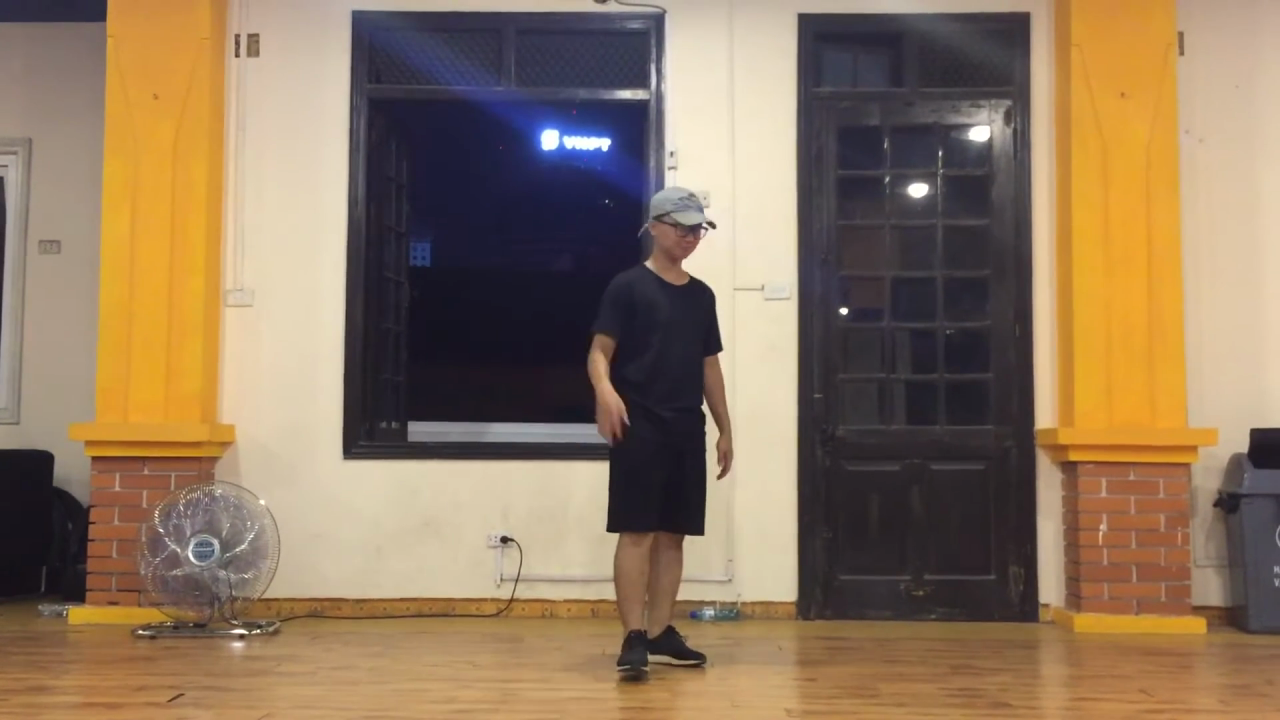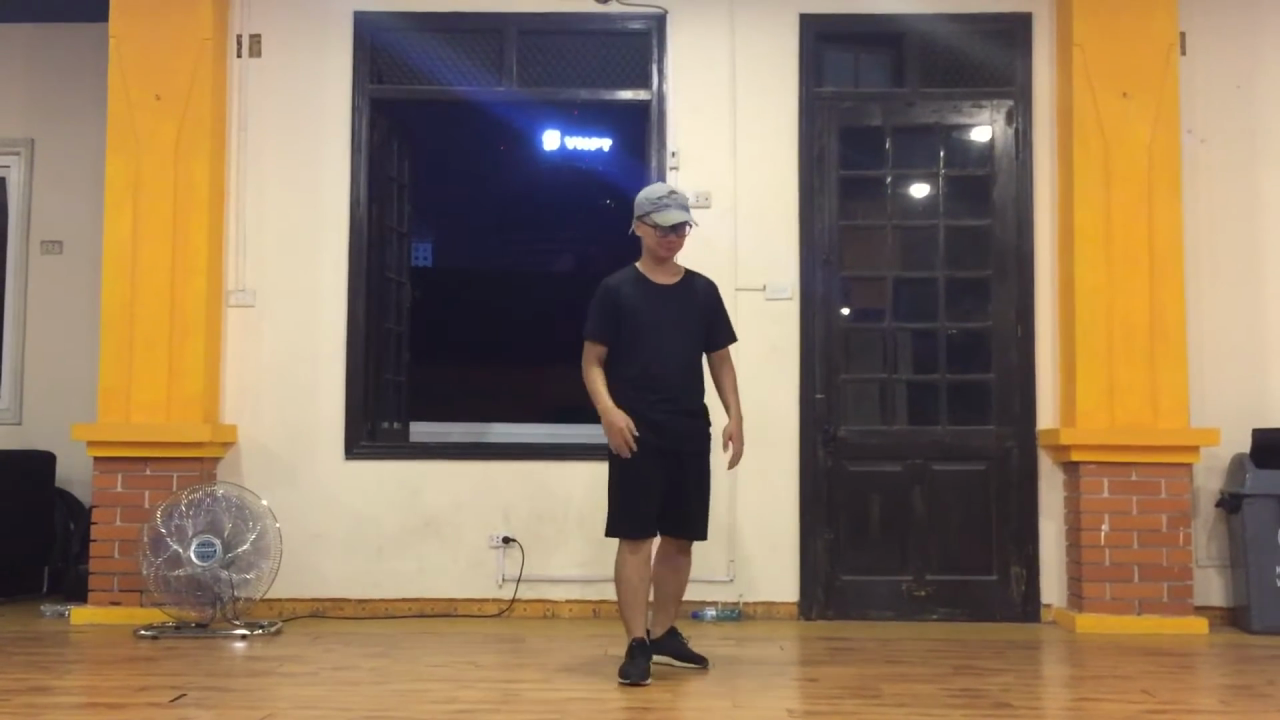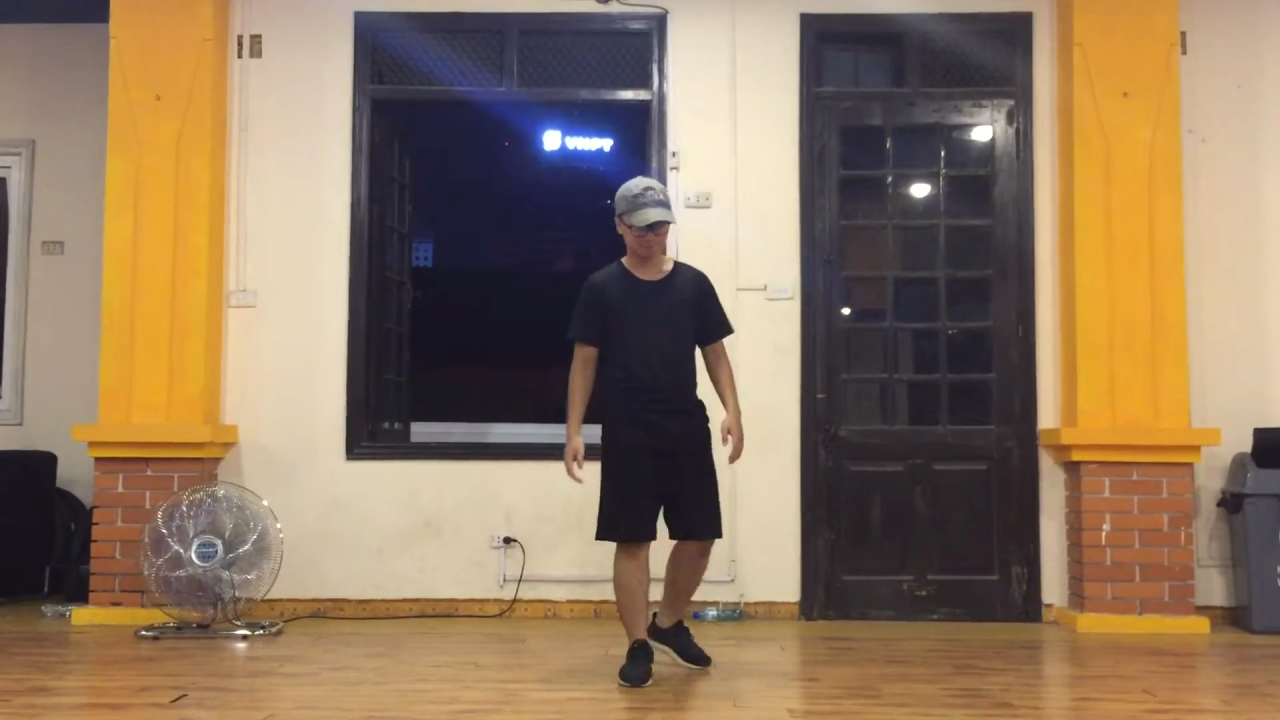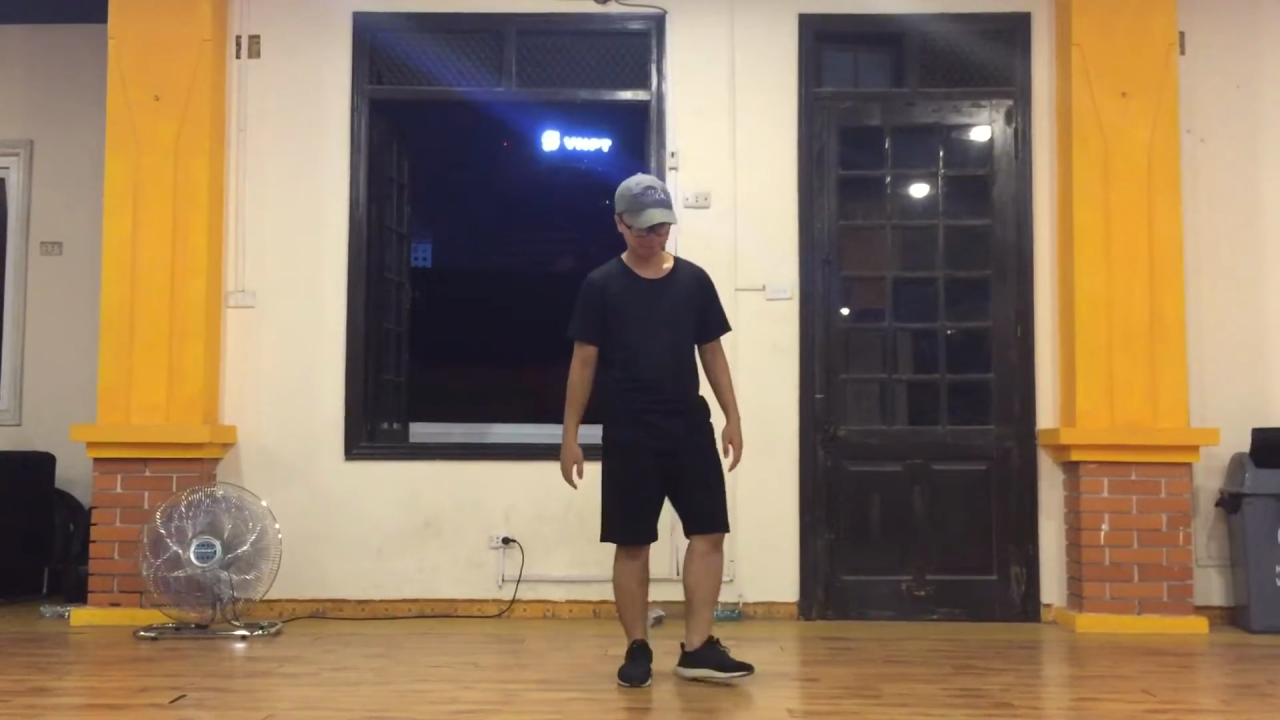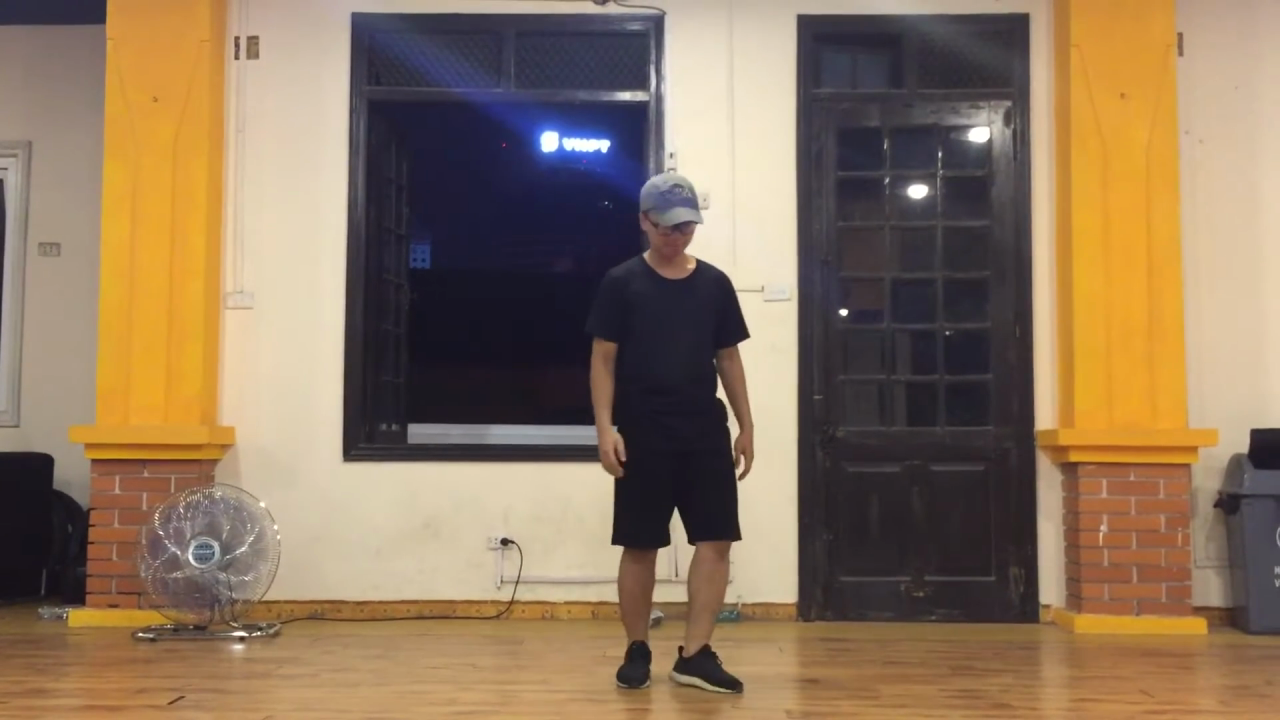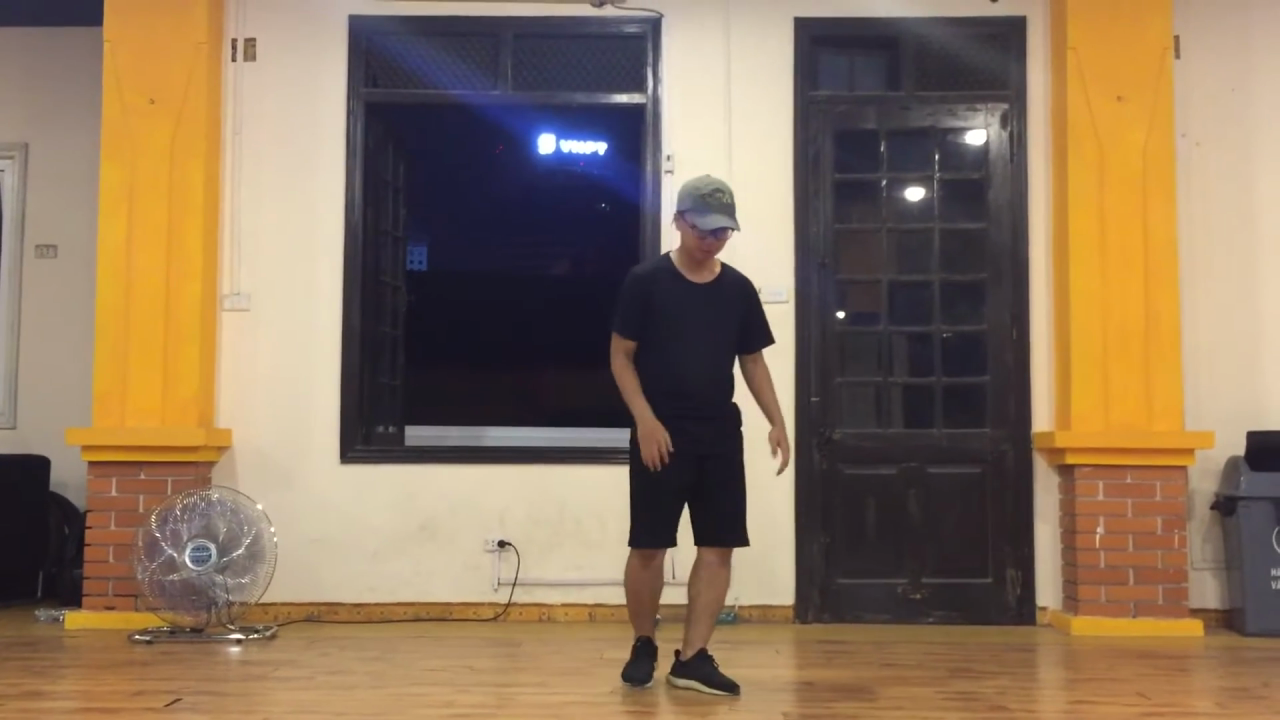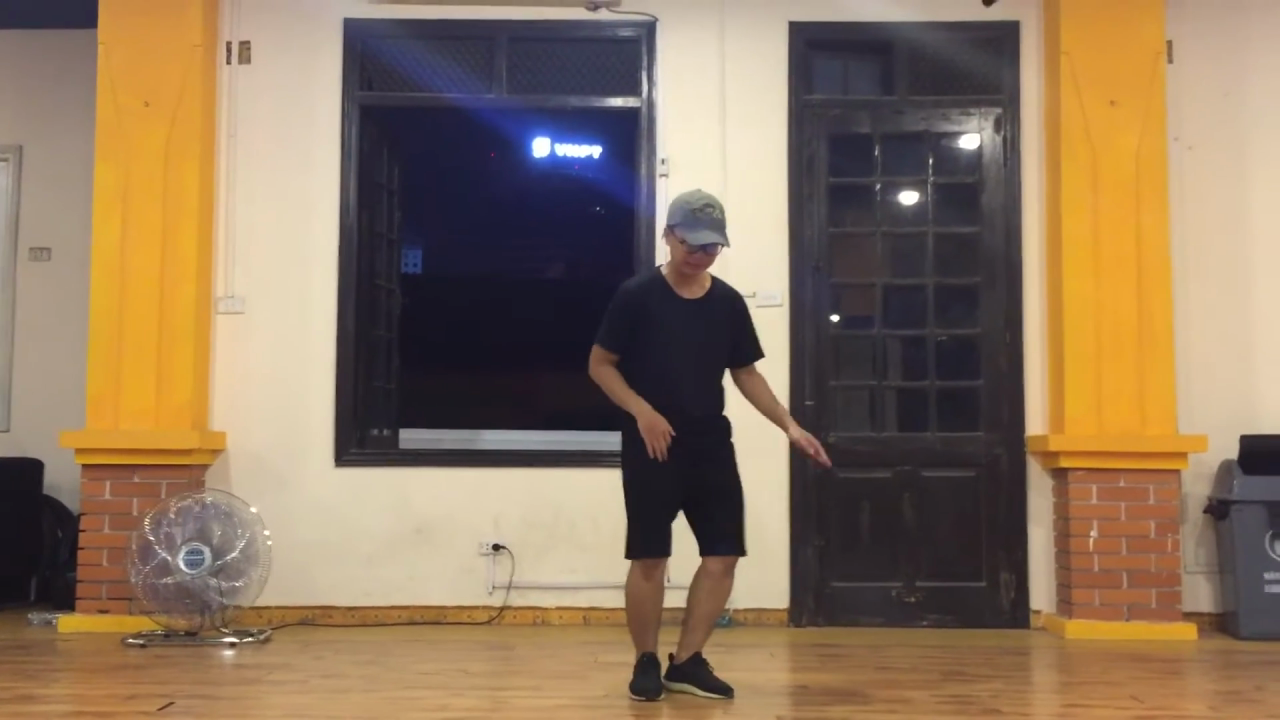
dt=0.3s
person 1, frame 1
left shoulder: (702, 295)
right shoulder: (629, 286)
right elbow: (600, 349)
left wrist: (725, 429)
right wrist: (605, 392)
left hip: (688, 429)
right hip: (640, 426)
left knee: (672, 533)
right knee: (637, 531)
left ankle: (661, 633)
right ankle: (634, 637)
person 1, frame 2
left shoulder: (703, 291)
right shoulder: (616, 289)
left elbow: (720, 358)
right elbow: (593, 360)
left wrist: (734, 416)
right wrist: (608, 408)
left hip: (691, 430)
right hip: (637, 432)
left knee: (680, 536)
right knee: (636, 537)
left ankle: (664, 634)
right ankle: (637, 645)
person 1, frame 3
left shoulder: (694, 283)
right shoulder: (601, 287)
left elbow: (714, 352)
right elbow: (584, 362)
left wrist: (732, 410)
right wrist: (574, 430)
left hip: (688, 428)
right hip: (628, 432)
left knee: (699, 534)
right knee: (632, 540)
left ankle: (670, 623)
right ankle: (638, 647)
person 1, frame 4
left shoulder: (694, 280)
right shoulder: (601, 285)
left elbow: (712, 352)
right elbow: (583, 363)
left wrist: (732, 418)
right wrist: (570, 435)
left hip: (690, 426)
right hip: (628, 433)
left knee: (709, 534)
right knee: (632, 544)
left ankle: (697, 647)
right ankle: (637, 648)
person 1, frame 5
left shoulder: (715, 284)
right shoulder: (622, 283)
left elbow: (728, 358)
right elbow: (603, 359)
left wrist: (746, 427)
right wrist: (606, 428)
left hip: (706, 430)
right hip: (644, 433)
left knee: (716, 541)
right knee: (640, 547)
left ankle: (695, 654)
right ankle: (637, 650)
person 1, frame 6
left shoulder: (739, 290)
right shoulder: (646, 281)
left elbow: (752, 361)
right elbow: (620, 356)
left wrist: (777, 422)
right wrist: (644, 419)
left hip: (720, 433)
right hip: (661, 434)
left knee: (718, 547)
right knee: (649, 546)
left ankle: (691, 657)
right ankle: (642, 645)
person 1, frame 7
left shoulder: (729, 304)
right shoulder: (636, 296)
left elbow: (745, 374)
right elbow: (600, 364)
left wrist: (791, 426)
right wrist: (642, 413)
left hip: (711, 444)
right hip: (654, 443)
left knee: (722, 555)
right knee: (648, 558)
left ankle: (687, 661)
right ankle: (646, 661)
